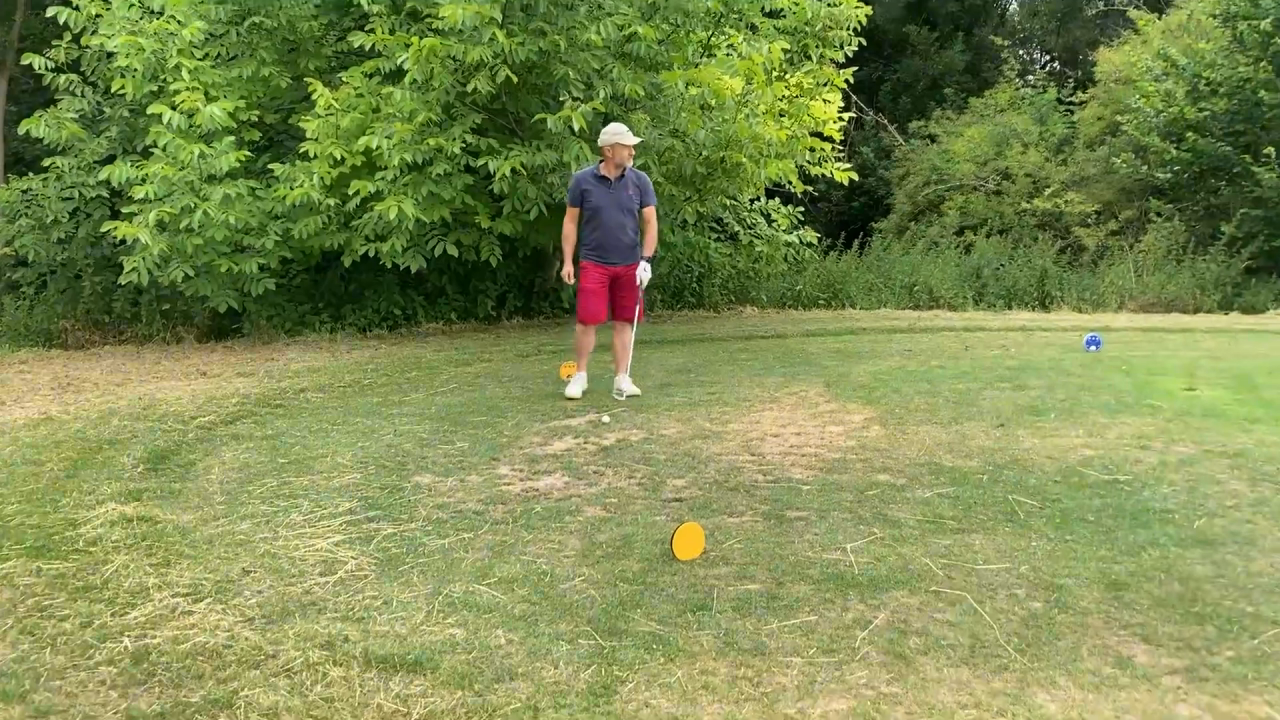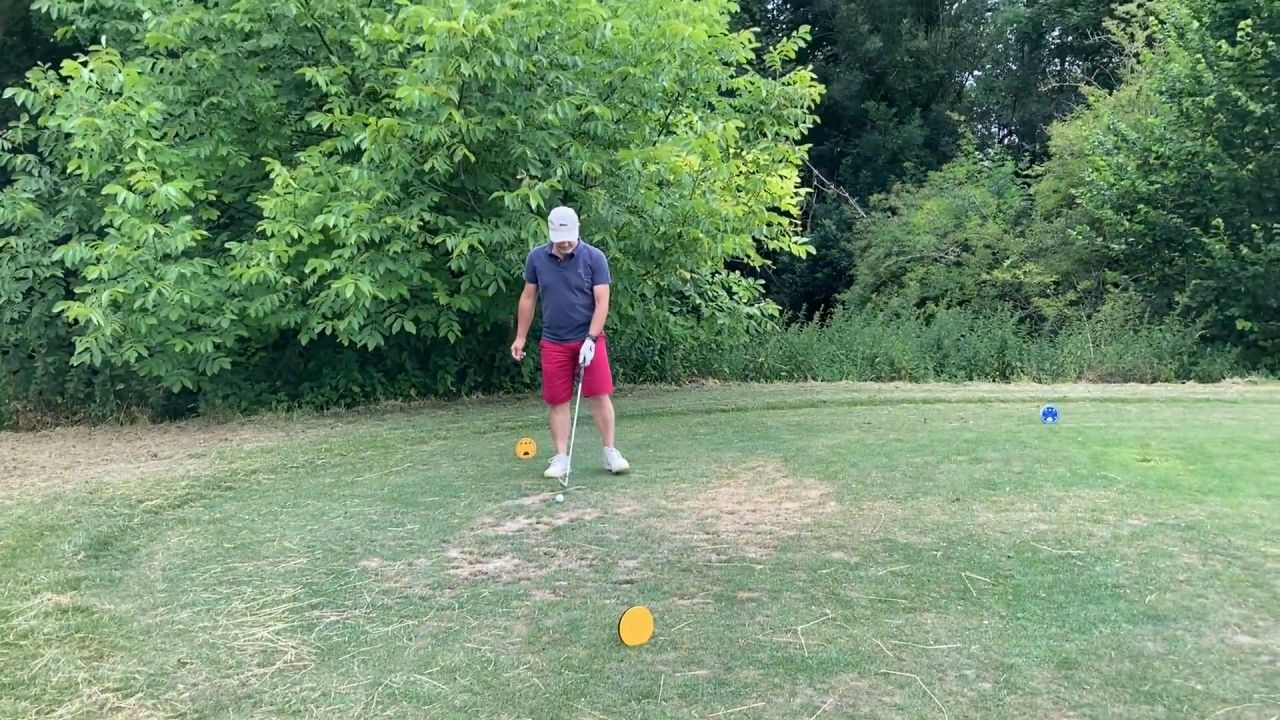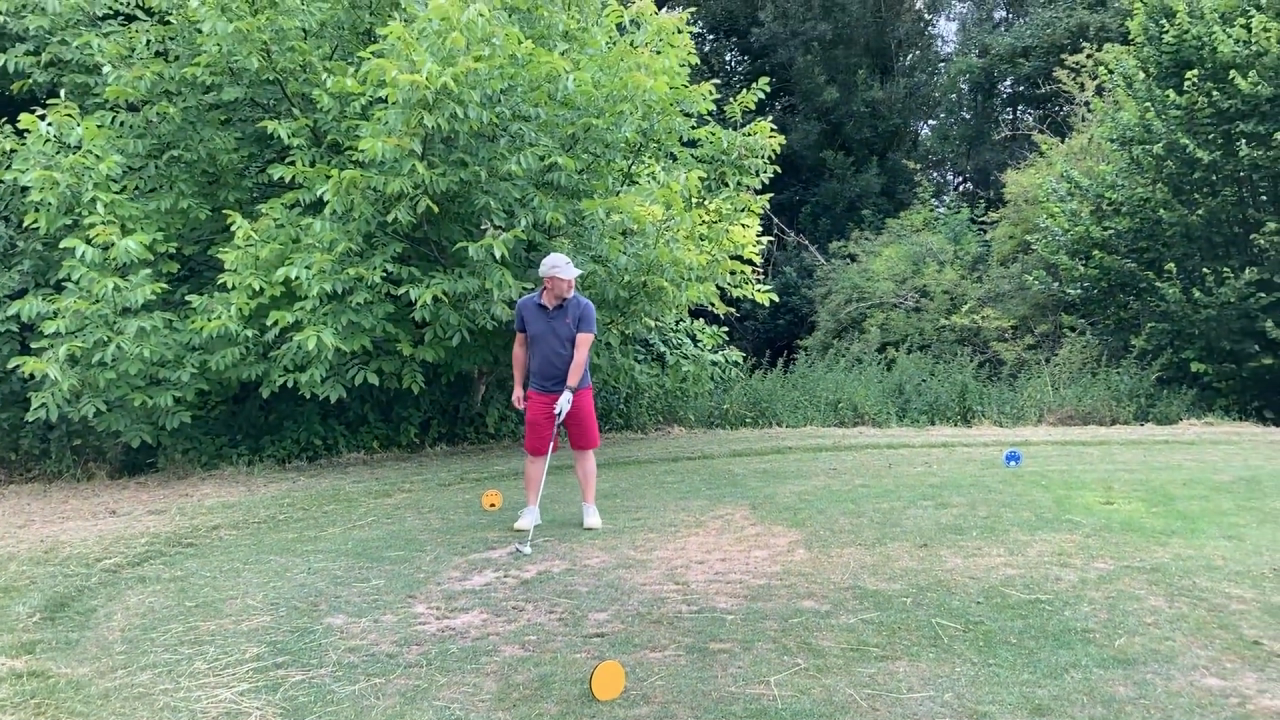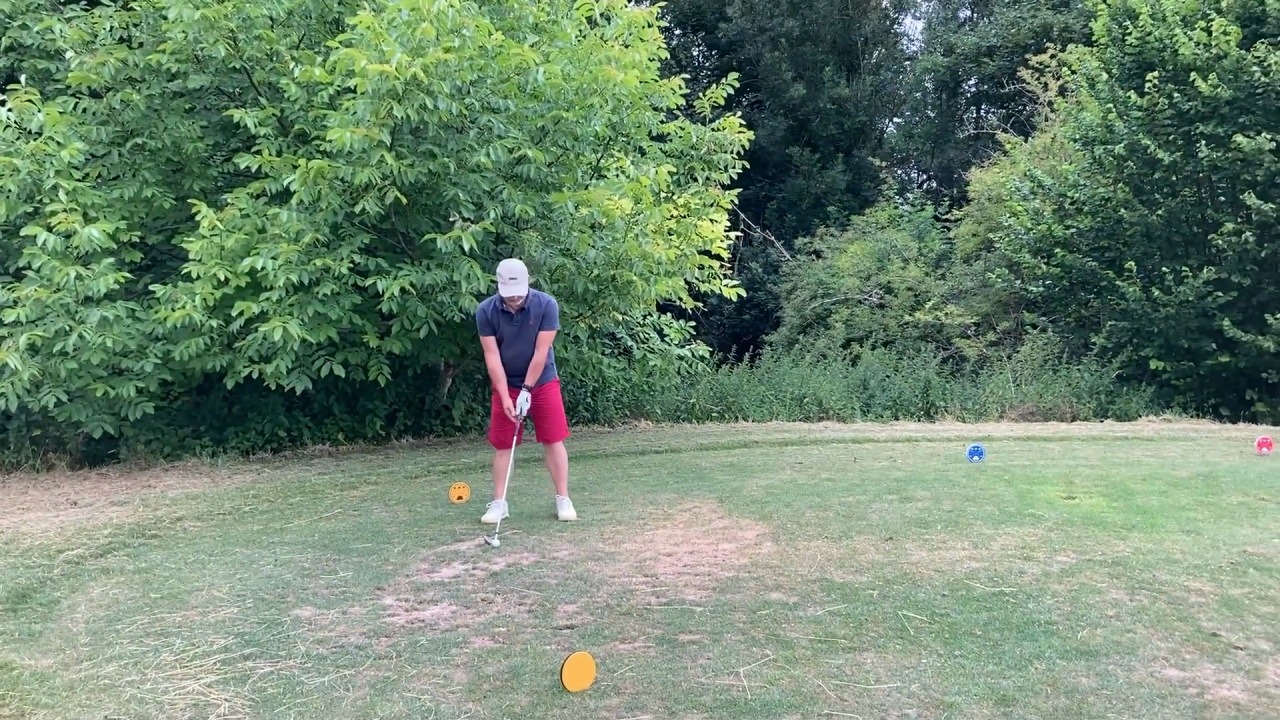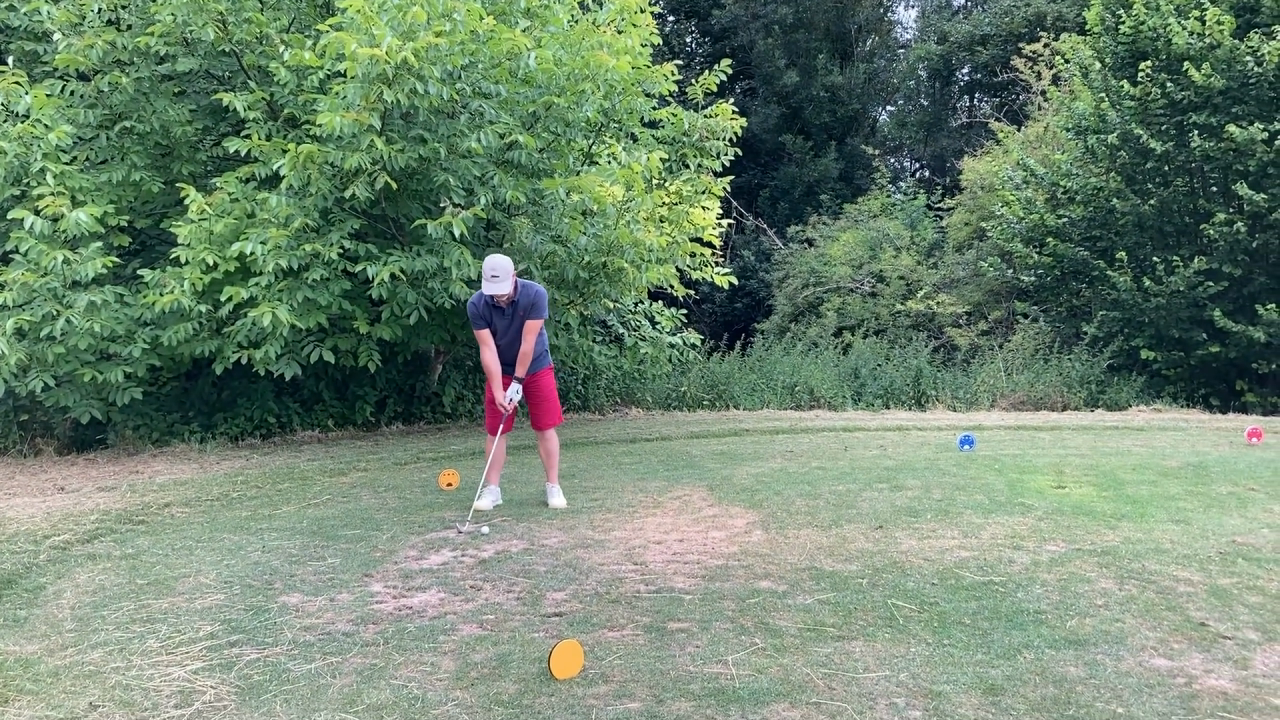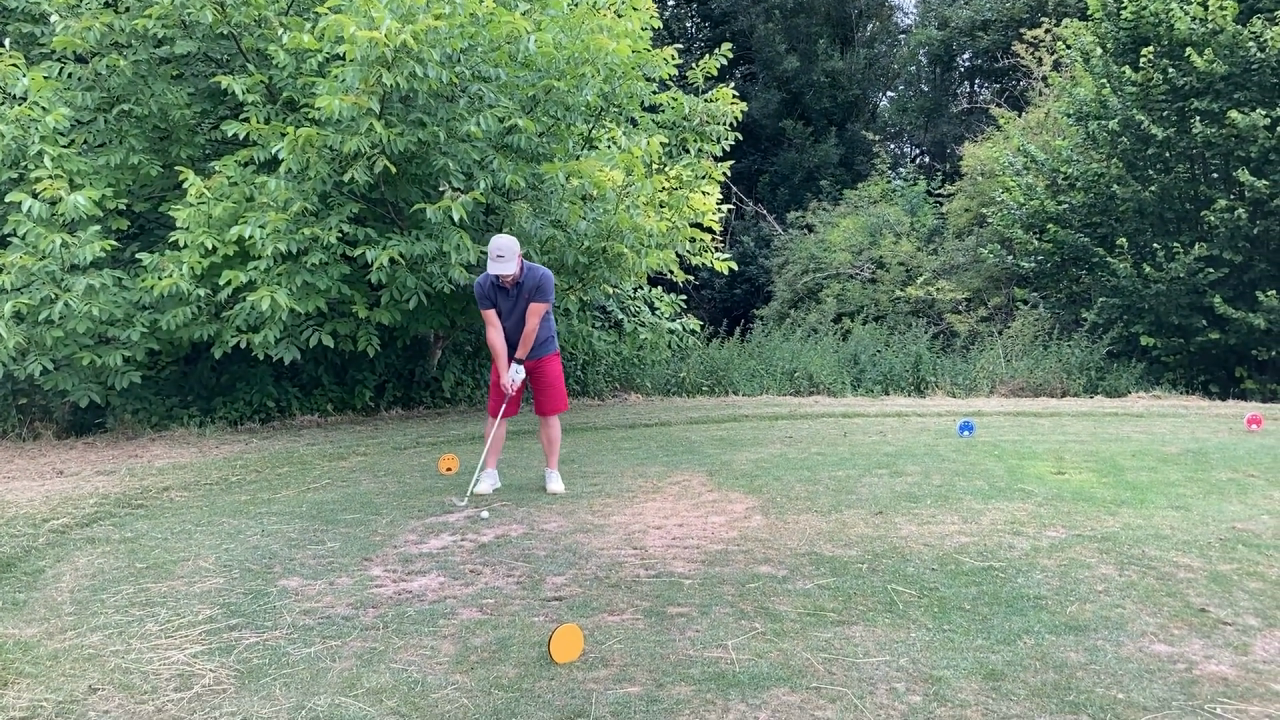
dt=0.7s
person 1, frame 1
left shoulder: (640, 181)
right shoulder: (582, 180)
left elbow: (649, 223)
right elbow: (570, 222)
left wrist: (646, 261)
right wrist: (567, 261)
left hip: (629, 265)
right hip: (593, 264)
left knee: (624, 322)
right knee: (587, 321)
left ankle: (621, 377)
right ankle: (580, 375)
person 1, frame 2
left shoulder: (595, 258)
right shoulder: (536, 257)
left elbow: (602, 302)
right elbow: (527, 298)
left wrist: (591, 339)
right wrist: (521, 336)
left hip: (588, 339)
right hip: (553, 342)
left knee: (600, 395)
right knee: (557, 401)
left ankle: (610, 450)
right ankle: (561, 457)
person 1, frame 3
left shoulder: (583, 307)
right shoulder: (525, 306)
left elbow: (581, 353)
right elbow: (520, 346)
left wrist: (569, 391)
right wrist: (518, 385)
left hip: (577, 390)
right hip: (538, 392)
left knee: (584, 449)
right knee: (535, 452)
left ankle: (589, 507)
right ankle: (531, 509)
person 1, frame 4
left shoulder: (546, 304)
right shoulder: (486, 311)
left elbow: (541, 352)
right elbow: (492, 356)
left wrist: (527, 389)
right wrist: (504, 396)
left hip: (543, 383)
right hip: (506, 386)
left knee: (554, 441)
right knee: (502, 445)
left ankle: (562, 498)
right ankle: (499, 502)
person 1, frame 5
left shoulder: (535, 294)
right shoulder: (476, 304)
left elbow: (528, 343)
right elbow: (488, 349)
left wrist: (517, 382)
right wrist: (498, 391)
left hip: (537, 369)
right hip: (500, 372)
left knee: (546, 428)
right knee: (496, 431)
left ankle: (553, 486)
right ankle: (492, 489)
person 1, frame 6
left shoulder: (542, 277)
right shoulder: (483, 285)
left elbow: (532, 325)
right elbow: (494, 329)
left wrist: (518, 363)
right wrist: (504, 371)
left hip: (543, 354)
right hip: (505, 355)
left knee: (549, 414)
right knee: (497, 414)
left ankle: (552, 472)
right ankle: (489, 473)
